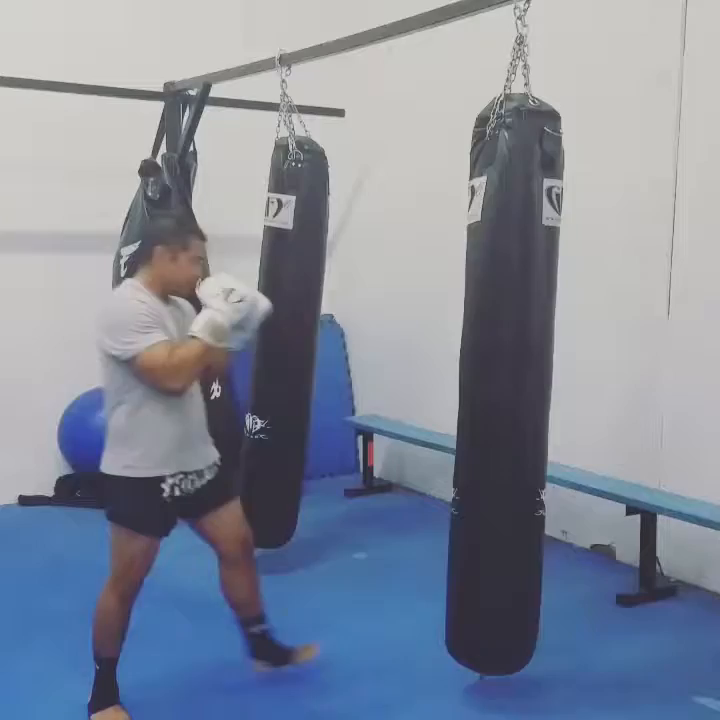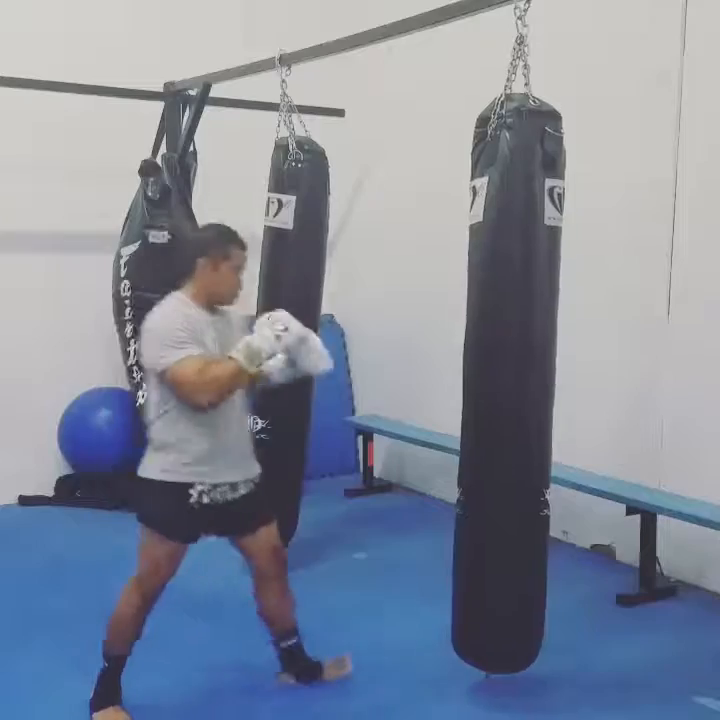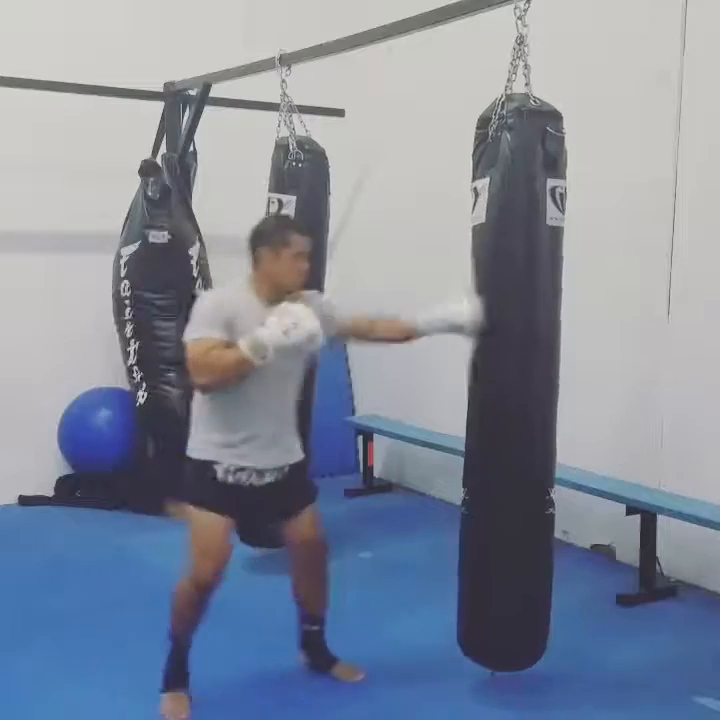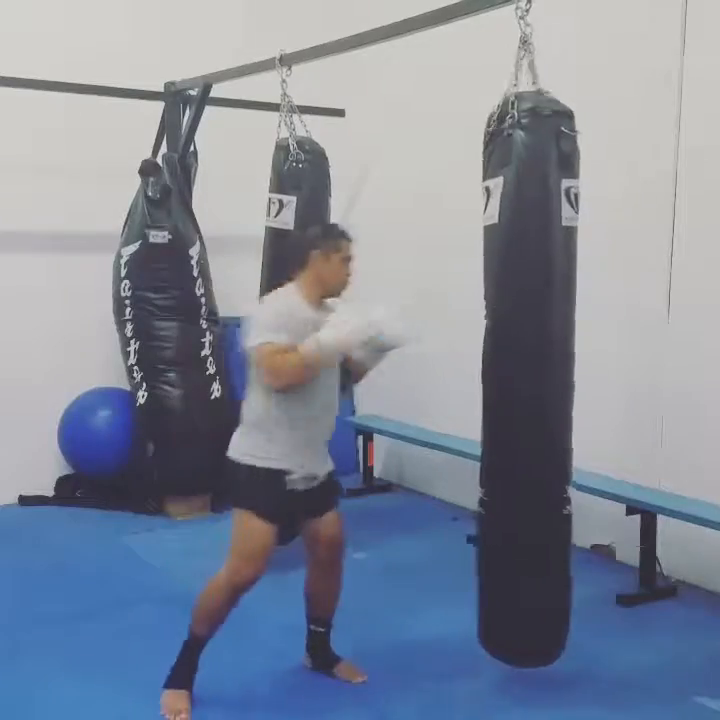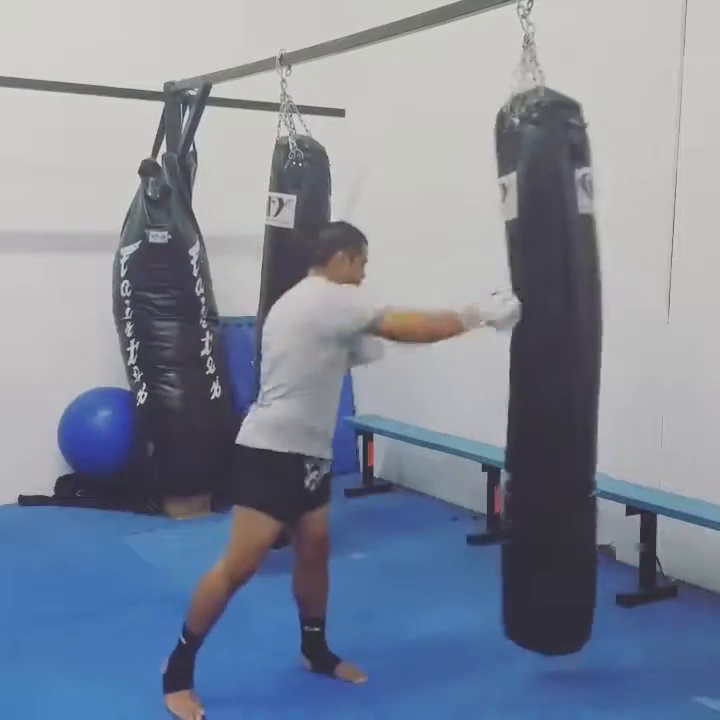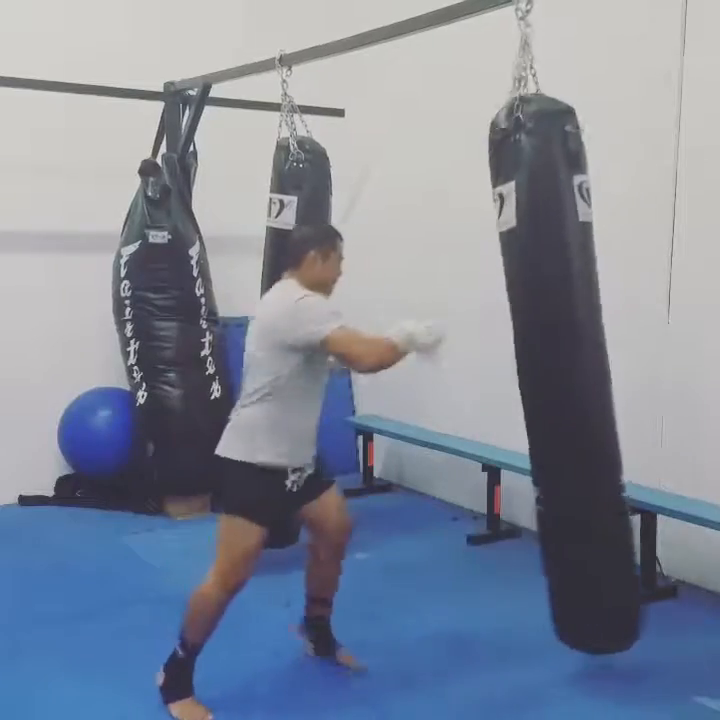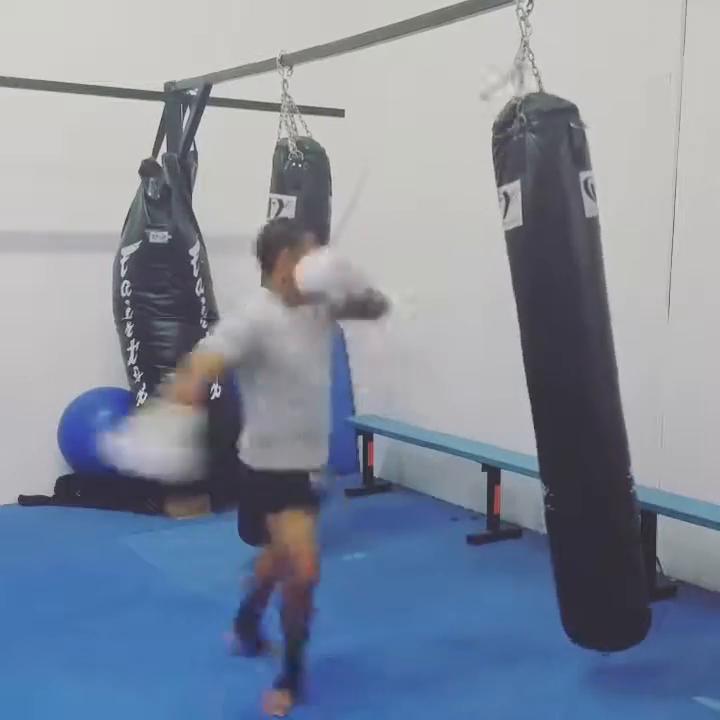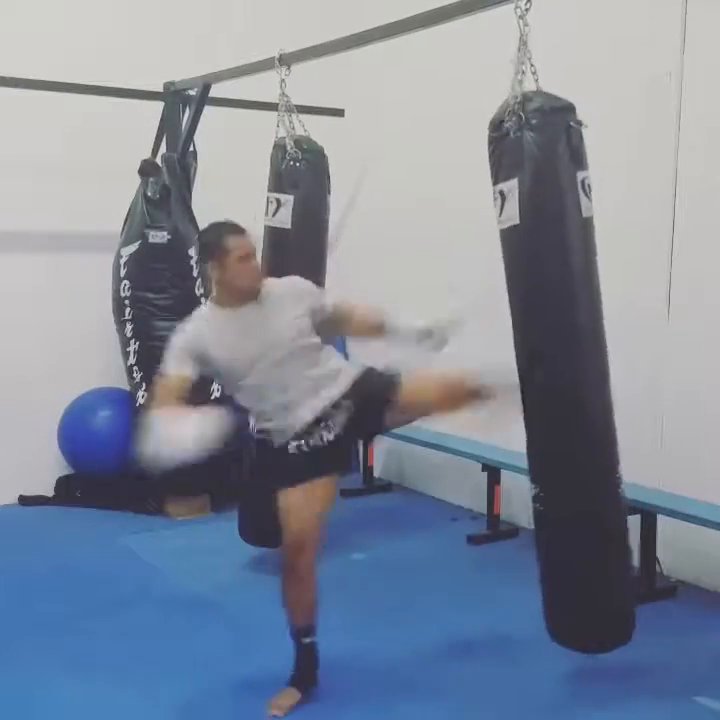
dt=0.2s
person 1, frame 1
left shoulder: (179, 306)
right shoulder: (124, 308)
left elbow: (206, 365)
right elbow: (174, 375)
left wrist: (238, 325)
right wrist: (214, 322)
left hip: (197, 461)
right hip: (141, 473)
left knee: (238, 546)
right knee: (126, 582)
left ankle: (265, 647)
person 1, frame 2
left shoulder: (227, 320)
right shoulder: (167, 322)
left elbow: (242, 383)
right elbow: (202, 392)
left wrist: (288, 363)
right wrist: (256, 347)
left hip: (238, 473)
right hip: (176, 481)
left knee: (271, 563)
right knee: (148, 586)
left ankle: (296, 662)
person 1, frame 3
left shoulder: (310, 306)
right shoulder: (217, 304)
left elbow: (374, 330)
right elbow: (205, 374)
left wrist: (435, 322)
right wrist: (262, 342)
left hip: (281, 459)
right hip: (218, 461)
left knee: (311, 552)
right knee: (205, 572)
left ankle: (316, 651)
right ankle: (176, 675)
person 1, frame 4
left shoulder: (327, 312)
right shoulder: (279, 310)
left elbow: (350, 373)
right elbow: (280, 376)
left wrist: (372, 348)
right wrist: (337, 340)
left hip: (313, 465)
right hip: (267, 464)
left knee: (330, 550)
right knee: (243, 572)
left ankle: (320, 651)
right ankle: (181, 673)
person 1, frame 5
left shoulder: (304, 301)
right shoulder: (334, 299)
right elbow: (411, 326)
left wrist: (355, 351)
right wrist: (482, 313)
left hip: (304, 453)
right hip: (275, 452)
left knee: (314, 549)
right knee: (241, 564)
left ankle: (316, 651)
right ankle: (178, 672)
person 1, frame 6
left shoulder: (300, 304)
right shoulder: (298, 304)
left elbow: (344, 358)
right elbow: (363, 356)
left wrist: (392, 339)
right wrist: (410, 338)
left hip: (294, 457)
right hip: (254, 459)
left knee: (335, 530)
right knee: (231, 573)
left ankle: (318, 634)
right ankle: (175, 679)
person 1, frame 7
left shoulder: (316, 299)
right shoulder: (252, 319)
left elbow: (374, 310)
right elbow: (195, 373)
left wrist: (349, 283)
left hip: (311, 458)
right hip: (275, 466)
left knee: (289, 555)
right knee: (303, 571)
left ankle: (247, 622)
right ankle: (290, 675)
person 1, frame 8
left shoulder: (291, 290)
right shoulder: (195, 333)
left elbow: (346, 319)
right elbow: (167, 395)
left wrist: (402, 328)
right wrist: (163, 421)
left hip: (346, 396)
right hip: (297, 437)
left knee: (454, 391)
right knee: (298, 547)
right ankle: (306, 671)
